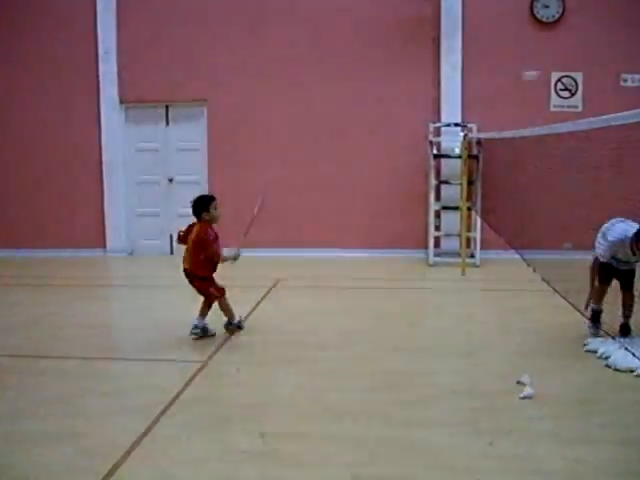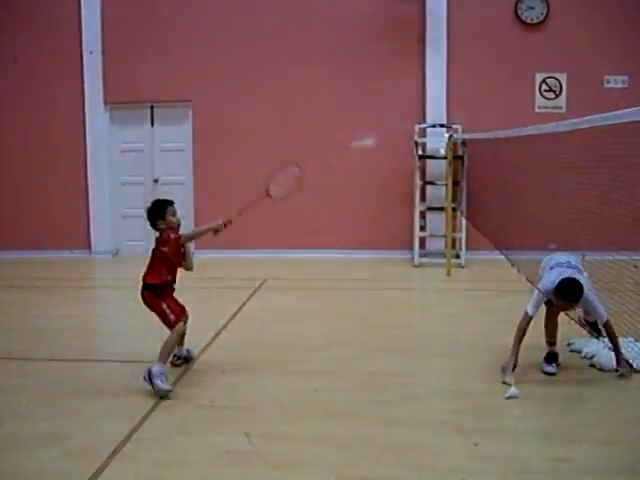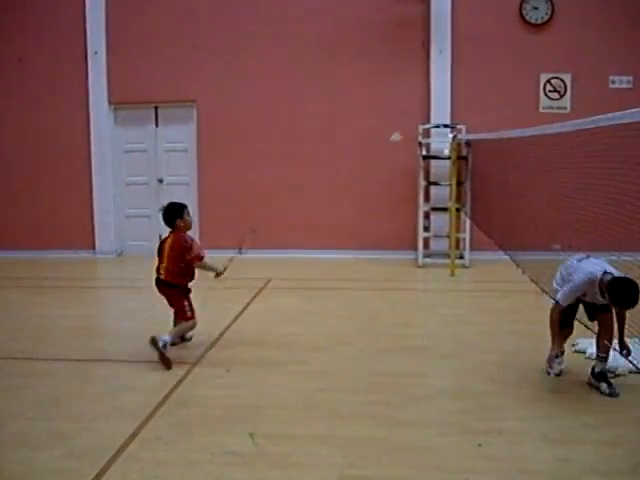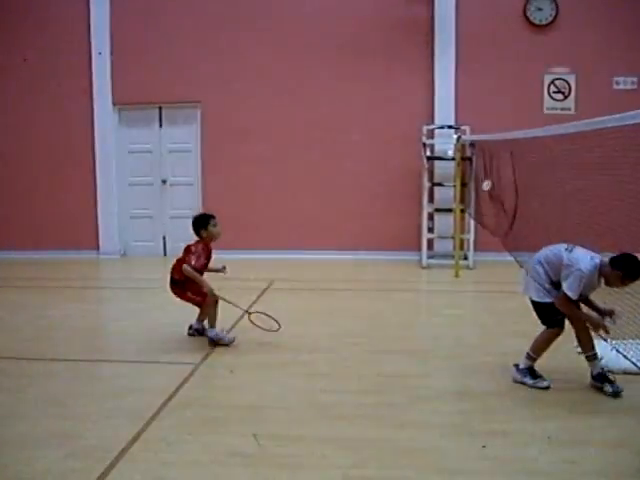
dt=0.7s
person 1, frame 1
left shoulder: (193, 227)
right shoulder: (211, 234)
left elbow: (180, 239)
right elbow: (218, 258)
right wrist: (233, 256)
left hip: (191, 272)
right hip: (200, 276)
left knee: (212, 296)
right knee: (221, 294)
left ankle: (198, 326)
right ankle: (232, 321)
person 1, frame 2
left shoulder: (176, 242)
right shoulder: (166, 239)
left elbow: (188, 266)
right elbow: (186, 236)
left wrist: (187, 247)
right wrist: (211, 227)
left hip: (163, 289)
right hip: (155, 292)
left knee: (183, 317)
right knee: (178, 328)
left ankle: (180, 353)
right ankle: (156, 372)
person 1, frame 3
left shoulder: (168, 239)
right shoulder: (185, 239)
right elbow: (197, 261)
right wrist: (216, 269)
left hip: (163, 282)
right hip: (174, 286)
left knee: (180, 307)
right knee: (190, 322)
left ankle: (177, 336)
right ankle: (162, 341)
person 1, frame 4
left shoulder: (205, 247)
right shoulder: (201, 249)
right elbow: (185, 268)
left wrist: (217, 270)
right wrist: (203, 282)
left hip: (186, 281)
right hip: (181, 283)
left knee: (212, 298)
right knee: (210, 298)
left ankle: (196, 326)
right ankle: (213, 333)
person 2, frame 1
right shoulder: (615, 239)
right elbow: (597, 261)
right wrist: (592, 289)
left knee: (627, 289)
right knee: (604, 281)
left ankle: (625, 323)
right ankle: (595, 310)
person 2, frame 2
left shoulder: (587, 296)
right shoulder: (546, 288)
left elbow: (606, 323)
right elbow: (525, 320)
left wrist: (619, 356)
right wrist: (513, 356)
right knee: (551, 311)
left ankle: (588, 320)
right ankle: (551, 353)
person 2, frame 3
left shoulder: (622, 288)
right shoulder: (582, 280)
left elbow: (621, 311)
right elbow: (556, 308)
left wrist: (621, 340)
right wrist: (555, 345)
right hip: (567, 281)
left knee: (607, 322)
right knee: (566, 329)
left ankle: (598, 373)
right ankle: (558, 353)
person 2, frame 4
left shoulder: (600, 267)
right shoulder: (584, 270)
left elbow: (578, 294)
right elbow: (561, 301)
left wrist: (599, 310)
right wrist: (590, 319)
right hip: (540, 276)
left knee: (579, 322)
right knee: (556, 327)
left ankle: (597, 374)
right ankle: (523, 369)
